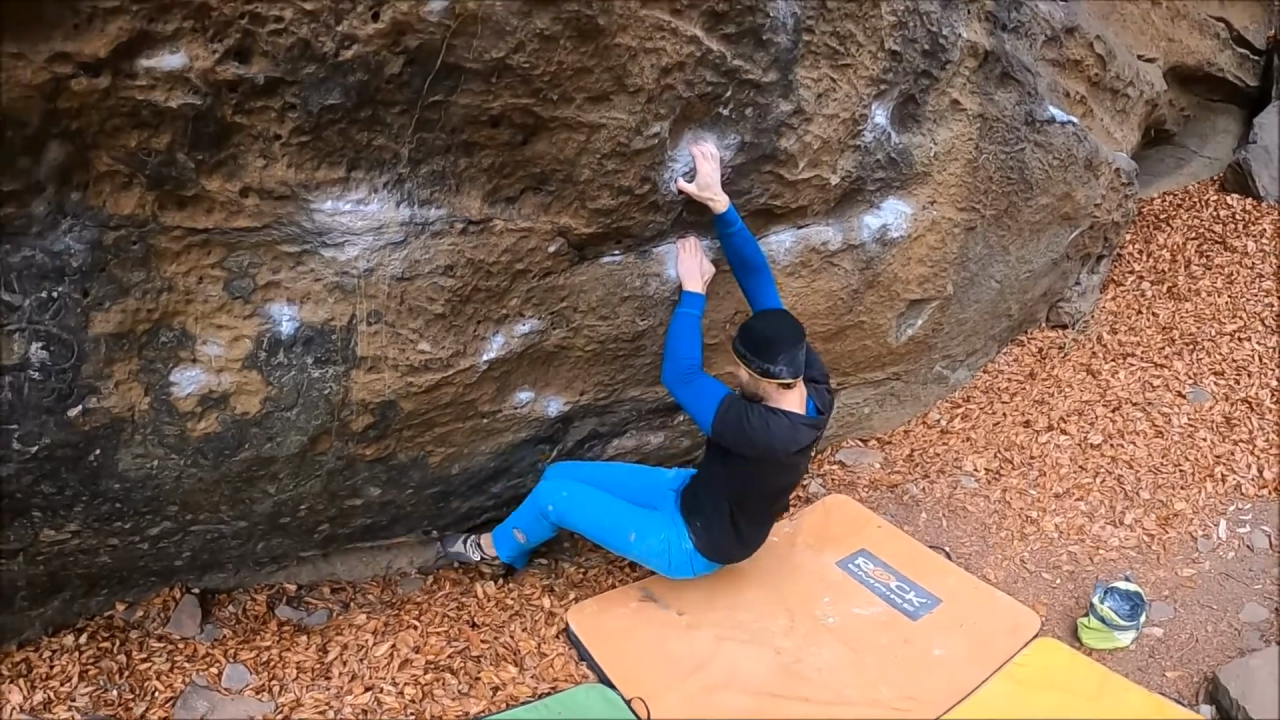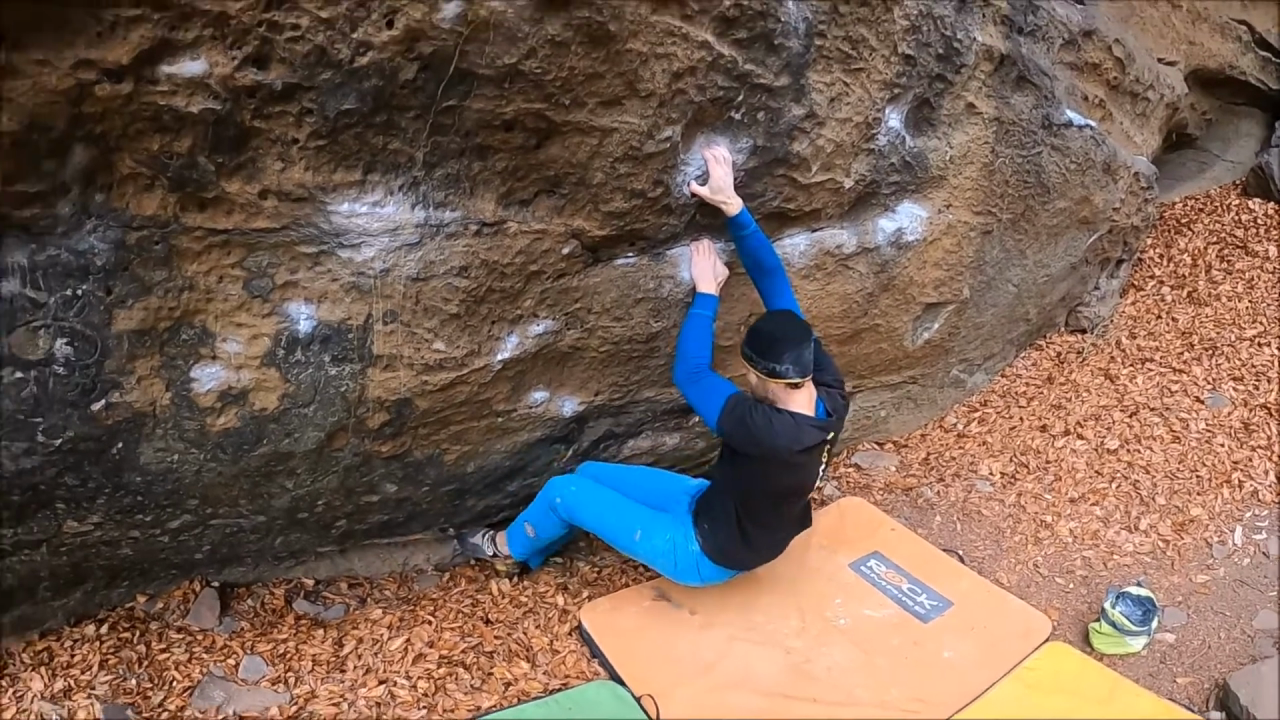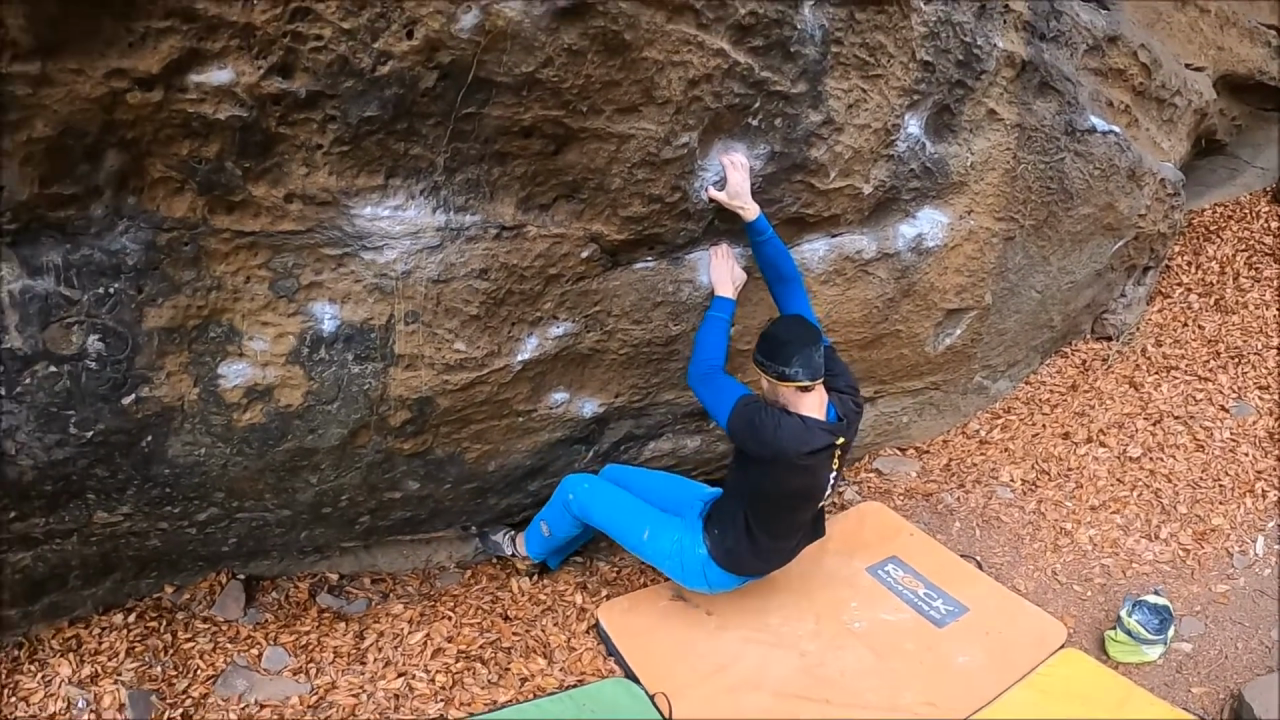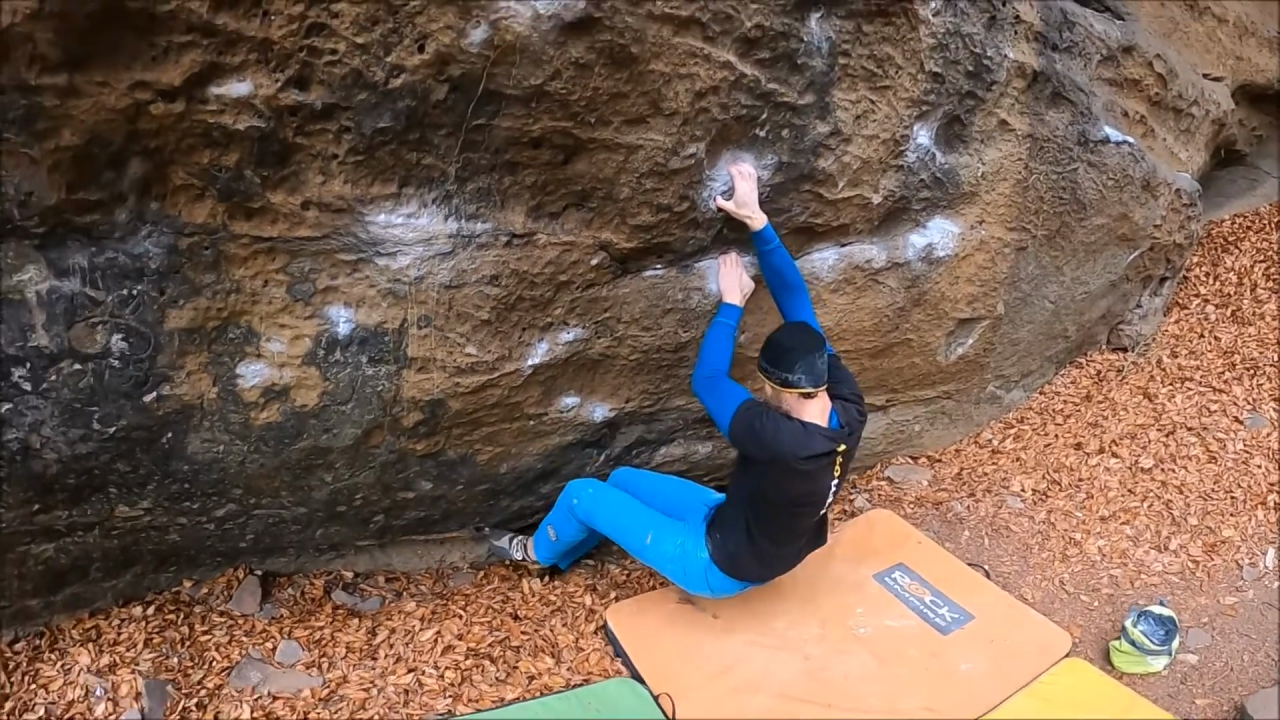
dt=0.2s
person 1, frame 1
left shoulder: (765, 433)
right shoulder: (813, 385)
left elbow: (680, 376)
right elbow: (762, 285)
left wrist: (693, 289)
right wrist: (718, 202)
left hip: (695, 547)
right hip: (694, 494)
left knee: (555, 496)
right knee: (560, 473)
left ankle: (493, 548)
right ankle: (510, 557)
person 1, frame 2
left shoulder: (772, 434)
right shoulder: (830, 391)
left elbow: (690, 375)
right elbow: (777, 288)
left wrist: (706, 291)
right wrist: (733, 206)
left hip: (708, 555)
right hip: (717, 509)
left knee: (564, 491)
right knee: (589, 474)
left ankle: (507, 548)
right ankle: (528, 557)
person 1, frame 3
left shoulder: (781, 437)
right shoulder: (844, 398)
left elbow: (704, 375)
right elbow: (792, 295)
left wrist: (724, 295)
right wrist: (749, 211)
left hip: (718, 563)
right hip: (747, 531)
left knee: (578, 489)
right knee: (612, 476)
left ankle: (527, 548)
right ankle: (550, 556)
person 1, frame 4
left shoulder: (783, 441)
right shoulder: (848, 406)
left elbow: (708, 380)
right elbow: (797, 305)
left wrist: (732, 302)
right wrist: (757, 221)
left hip: (721, 568)
right hip: (750, 535)
left knee: (582, 494)
right knee: (622, 479)
left ankle: (537, 553)
right ankle: (561, 557)
